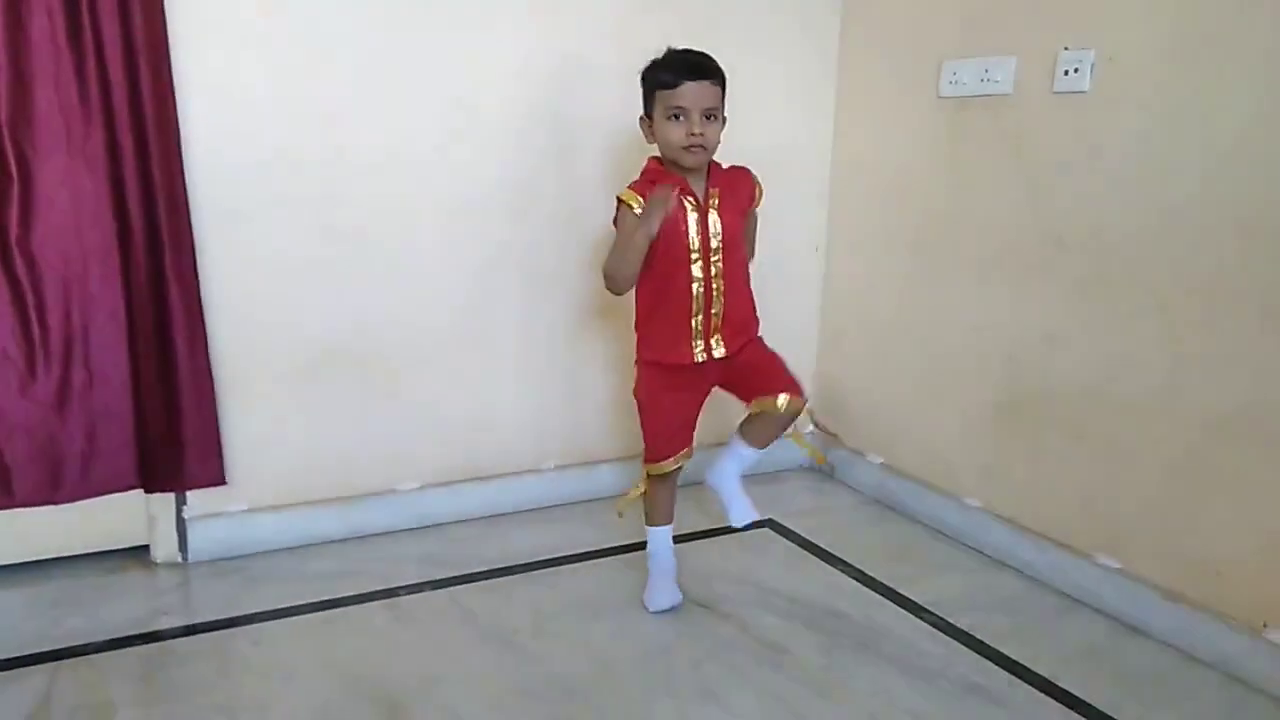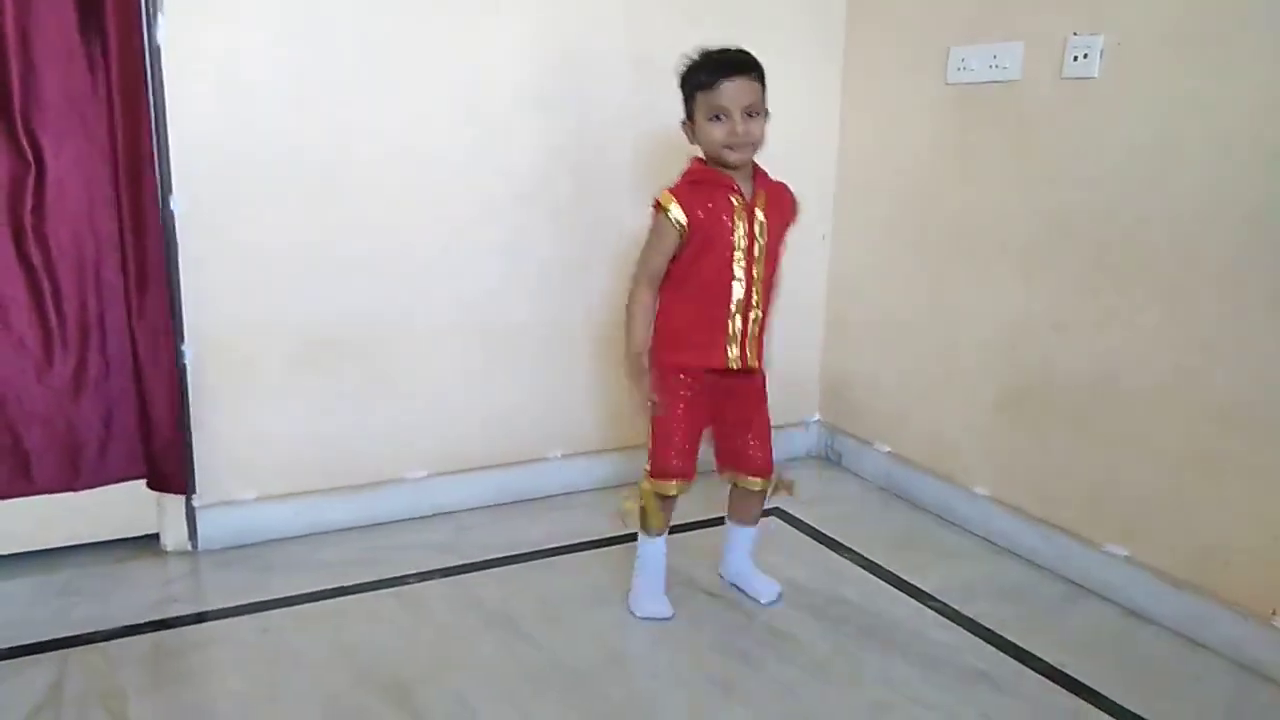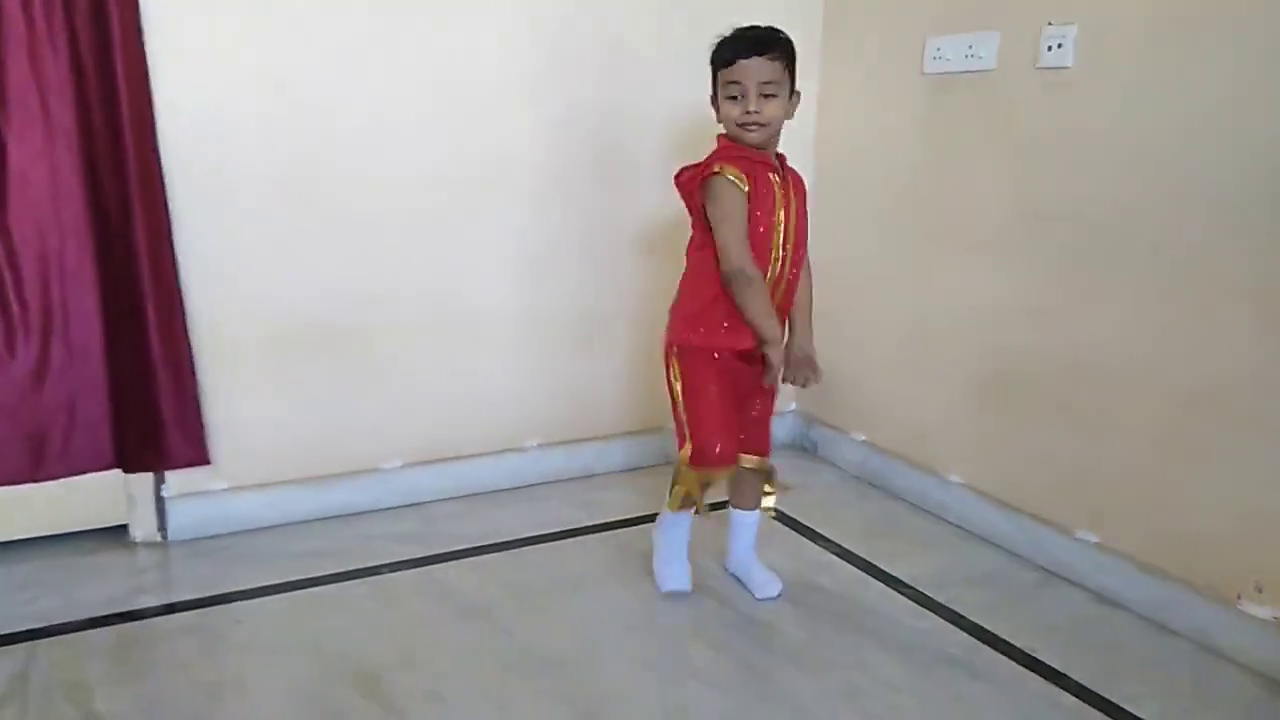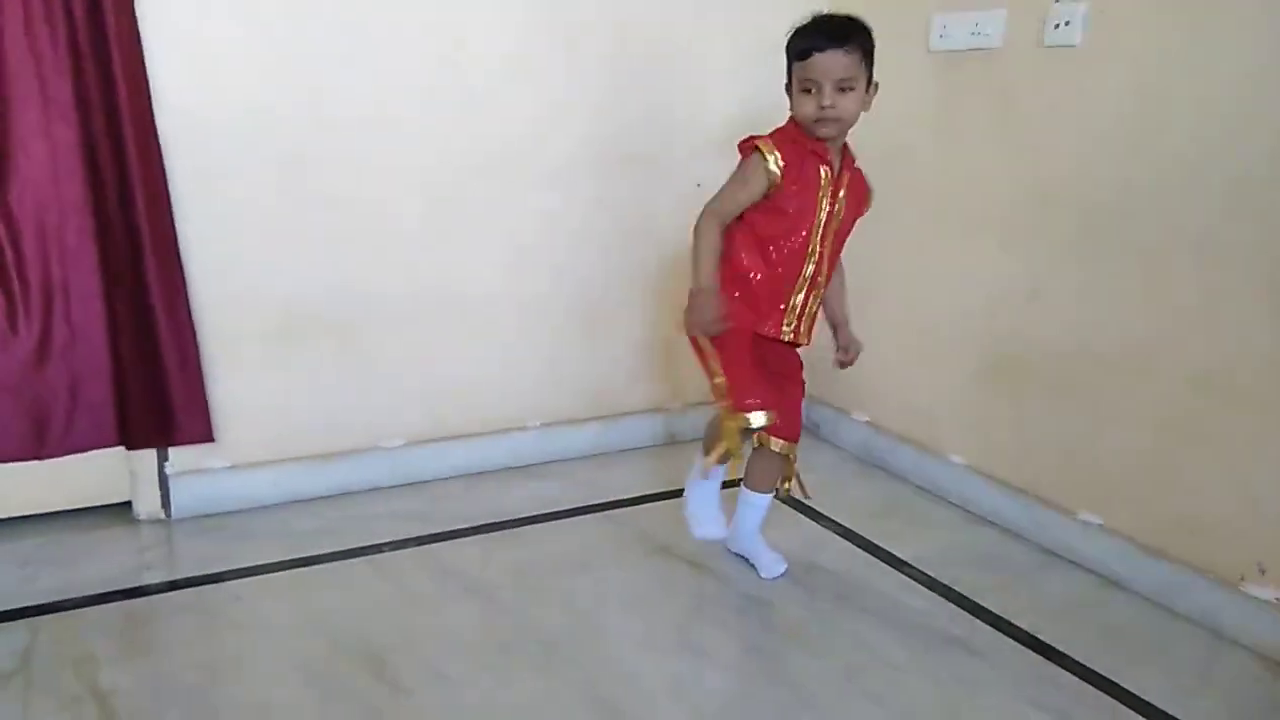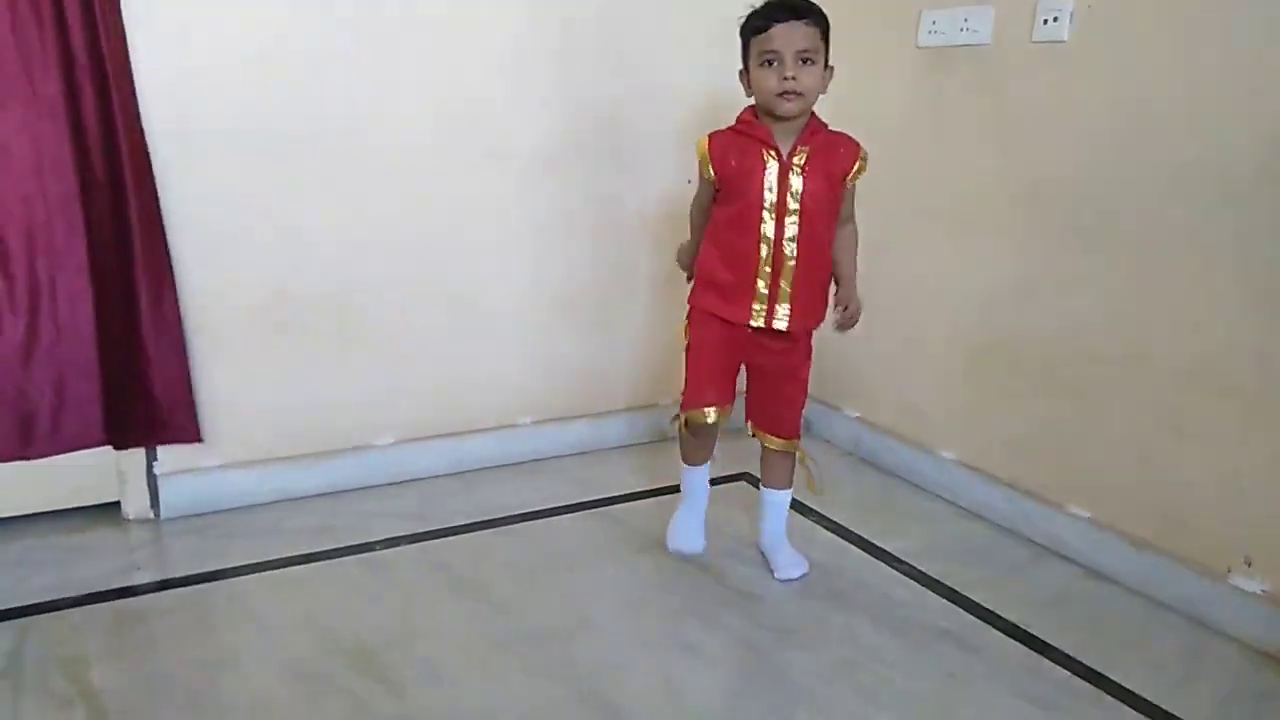
dt=1s
person 1, frame 1
left shoulder: (741, 186)
right shoulder: (638, 199)
right elbow: (616, 280)
right wrist: (645, 226)
left hip: (735, 339)
right hip: (666, 354)
left knee: (785, 401)
right knee: (663, 460)
left ankle: (727, 472)
right ankle: (661, 566)
person 1, frame 2
left shoulder: (779, 201)
right shoulder: (680, 204)
right elbow: (645, 285)
right wrist: (638, 362)
left hip: (744, 361)
right hip: (681, 362)
left knee: (755, 468)
right knee: (670, 472)
left ankle: (738, 561)
right ankle: (647, 576)
person 1, frame 3
left shoulder: (792, 182)
right shoulder: (723, 177)
left elbow: (797, 265)
right elbow: (737, 268)
left wrist: (801, 341)
right wrist: (775, 341)
left hip: (759, 346)
right hip: (703, 342)
left knee: (754, 453)
right knee: (711, 453)
left ankle: (742, 553)
right ankle: (671, 532)
person 1, frame 4
left shoulder: (855, 184)
right shoulder: (773, 156)
right elbow: (712, 218)
left wrist: (841, 327)
right wrist: (704, 290)
left hip: (783, 330)
right hip: (728, 316)
left knee: (782, 433)
right knee: (749, 411)
left ankle: (746, 531)
right ankle: (704, 481)
person 1, frame 5
left shoulder: (840, 155)
right shoulder: (723, 149)
left elbow: (842, 223)
left wrist: (847, 285)
right wrist: (694, 248)
left hip: (791, 322)
right hip: (719, 310)
left knee: (782, 429)
right knee: (702, 412)
left ankle: (774, 534)
right ankle: (692, 503)
